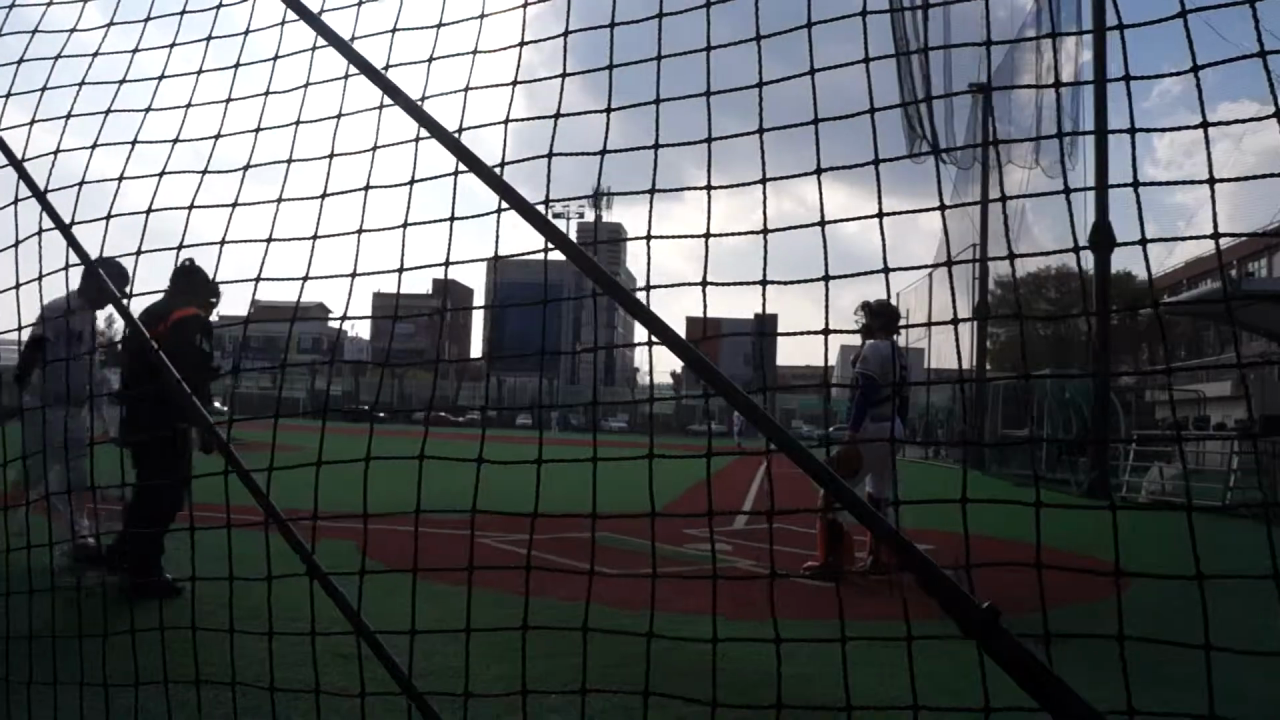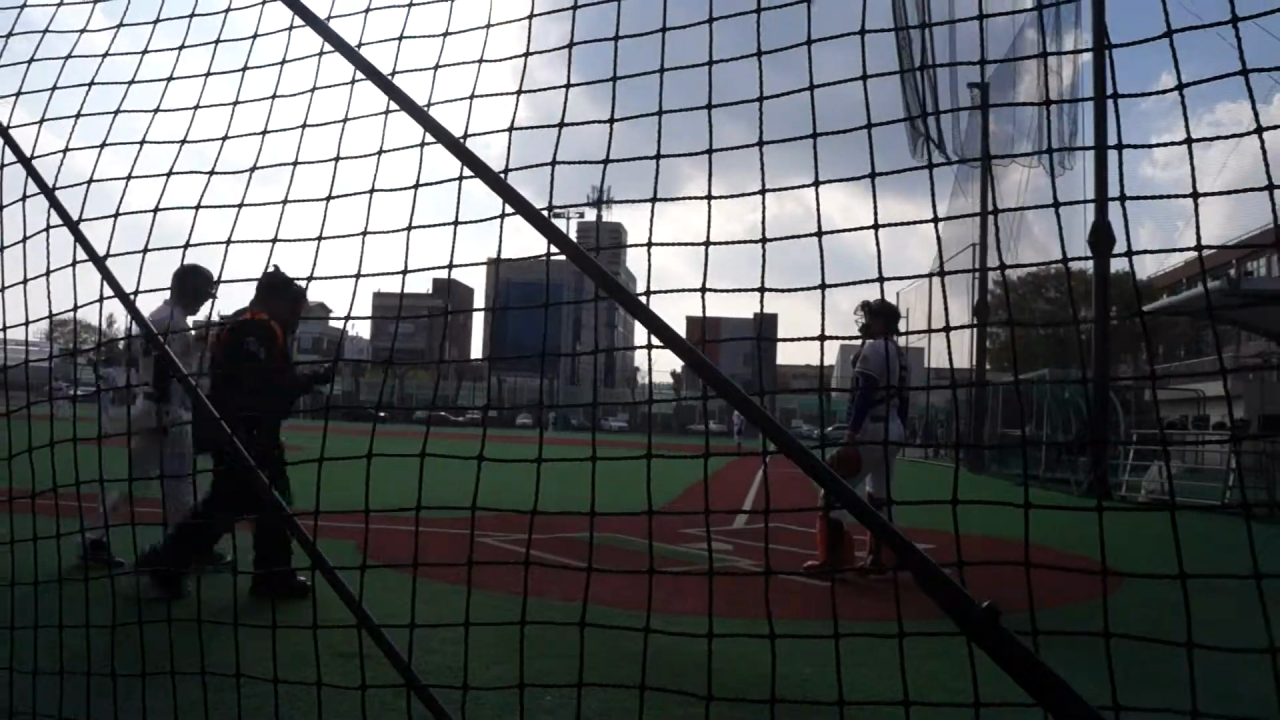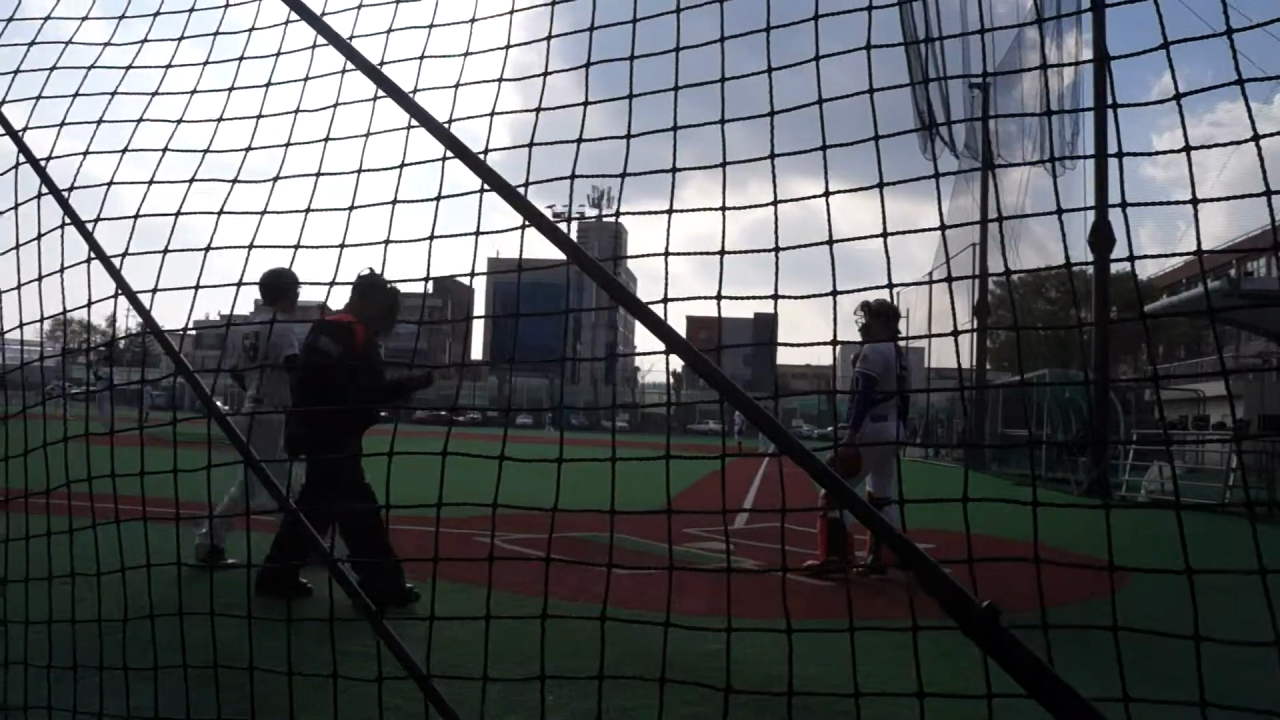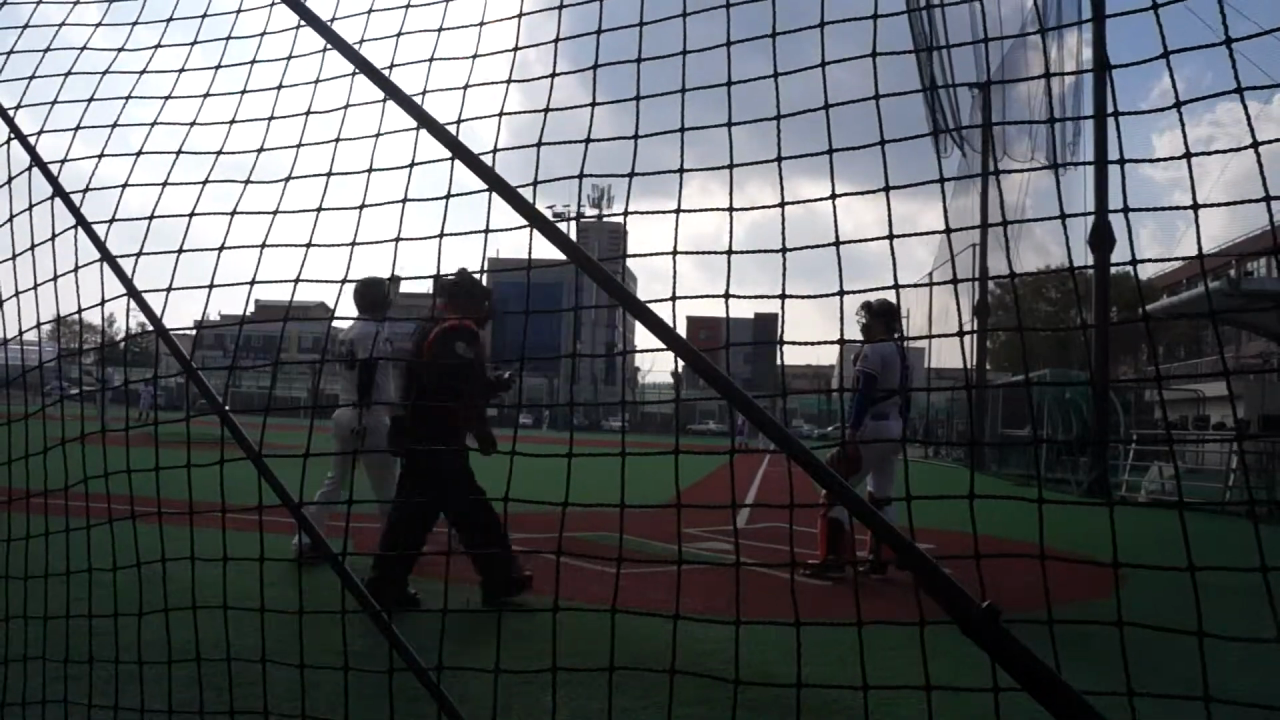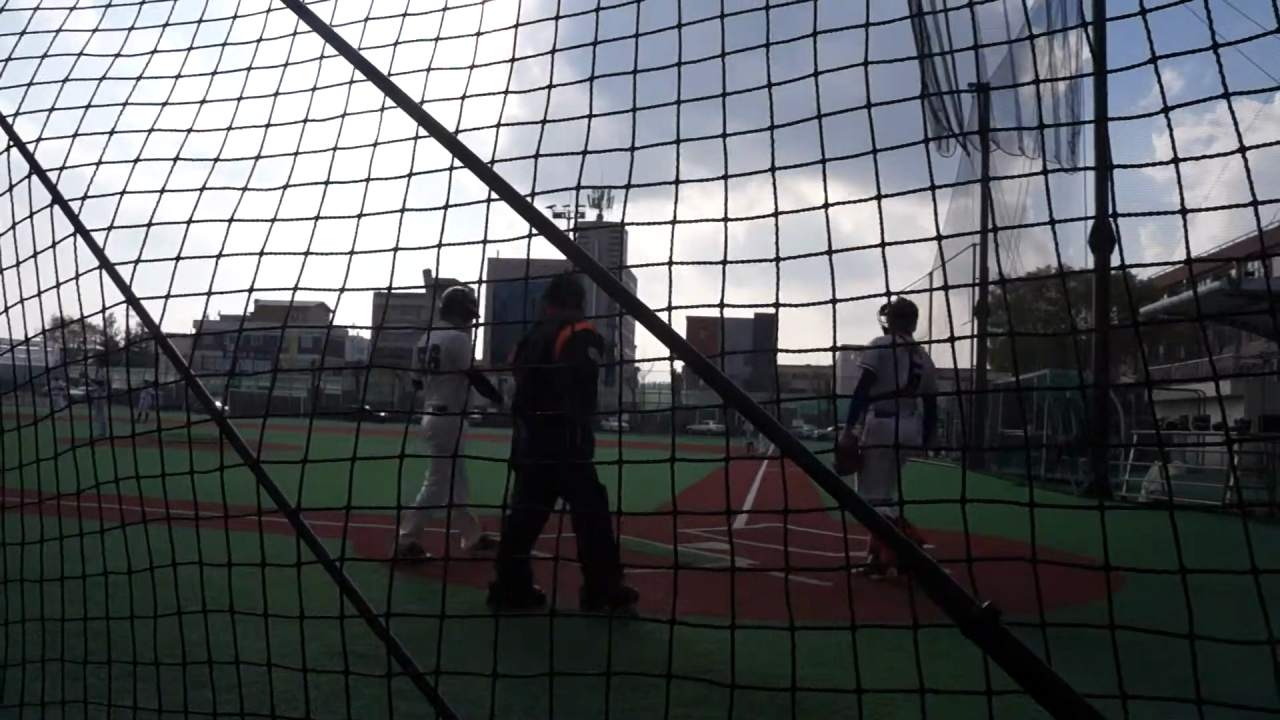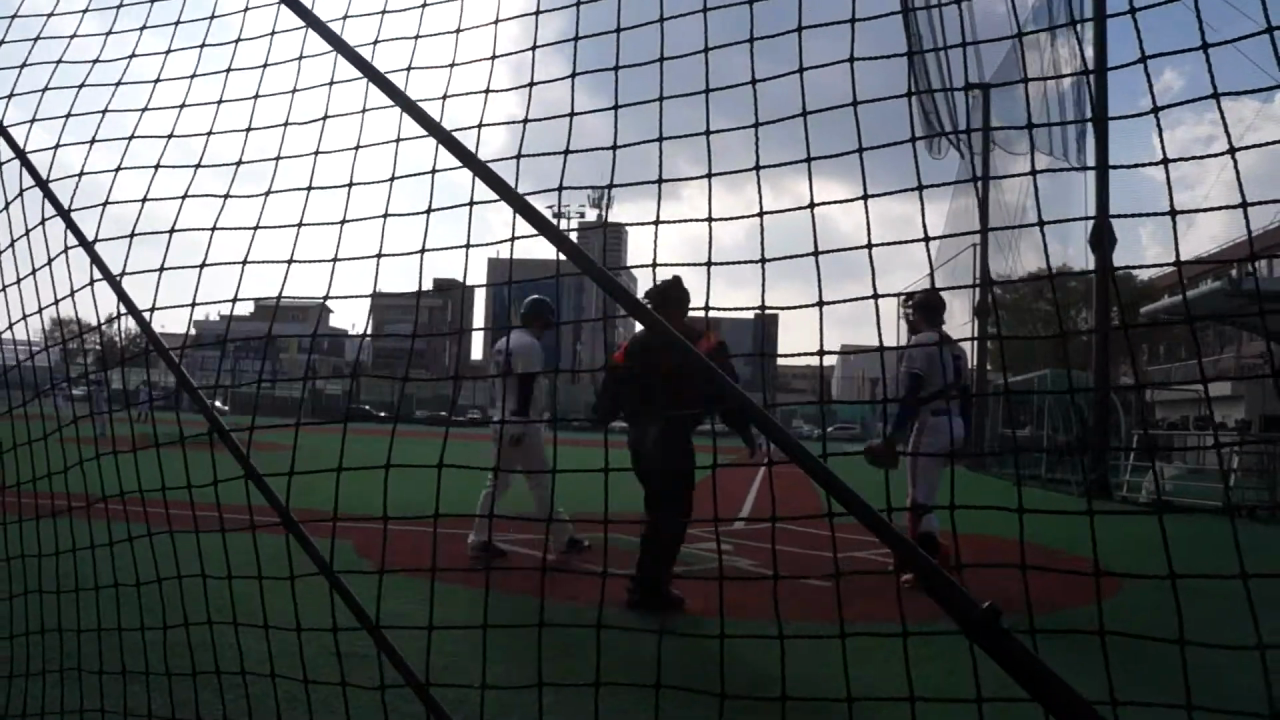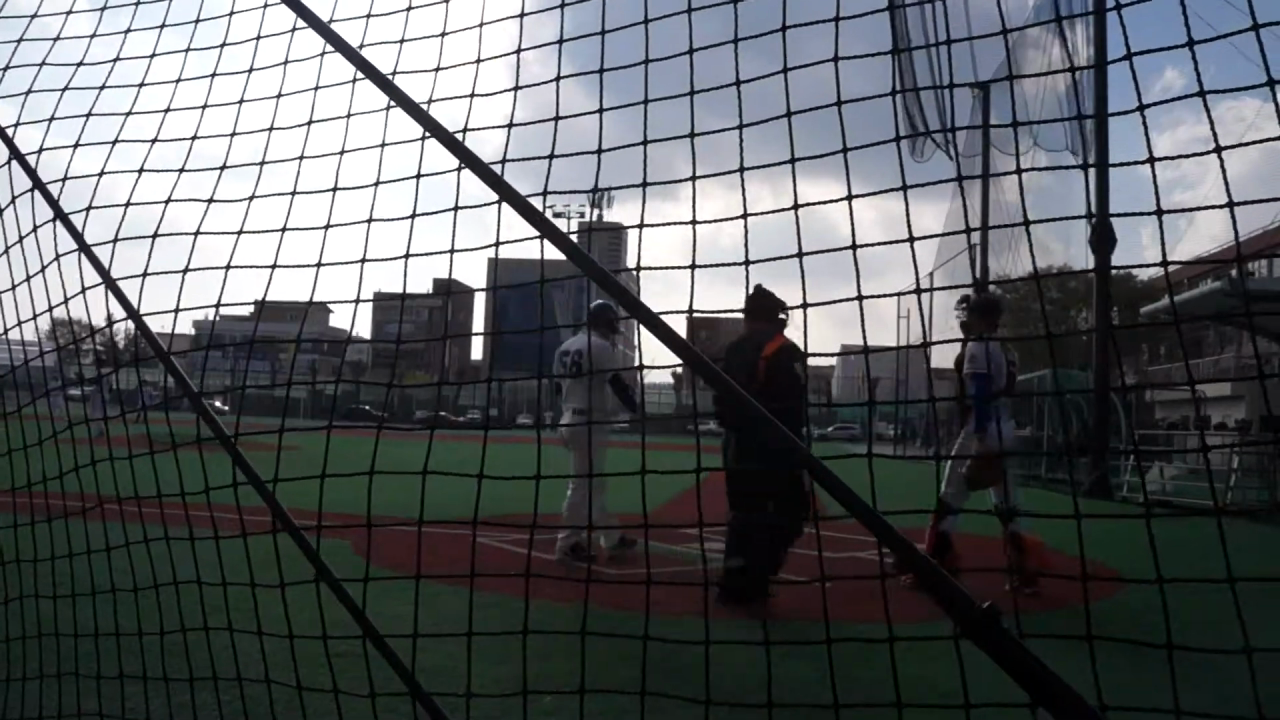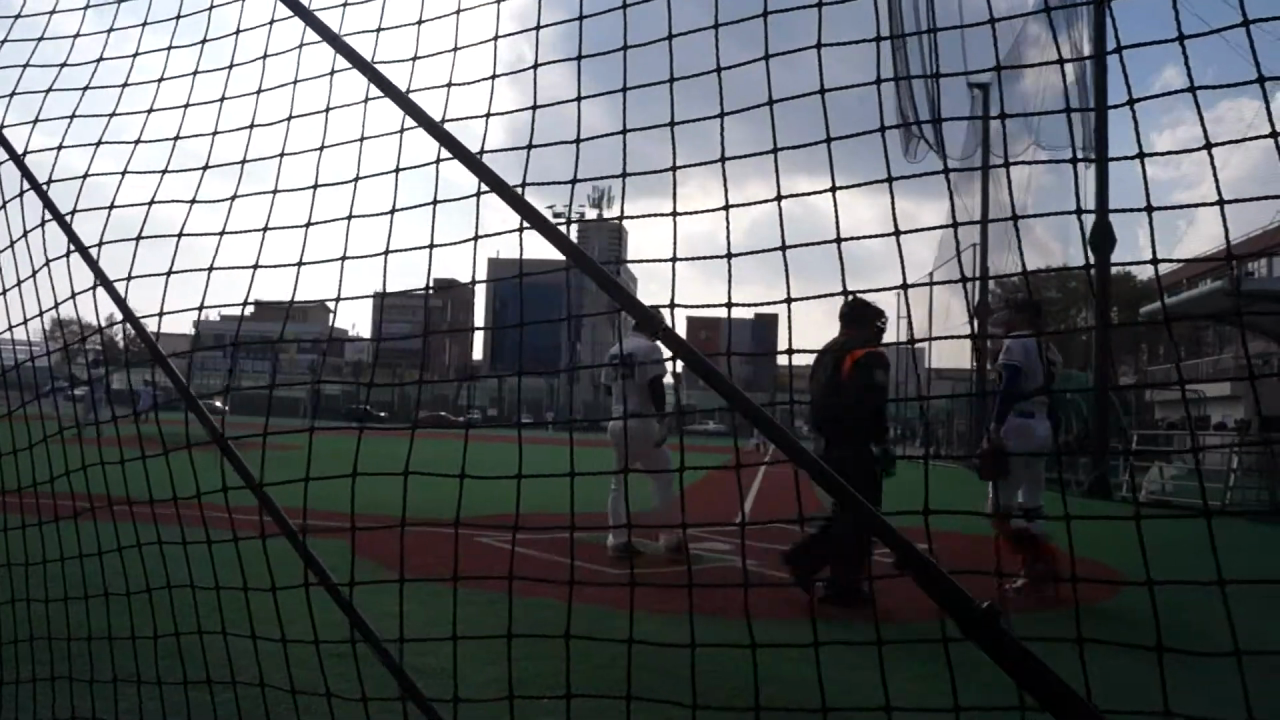
dt=0.5s
person 1, frame 1
left shoulder: (148, 315)
right shoulder: (192, 321)
right elbow: (194, 380)
right wrist: (205, 427)
left hip: (139, 418)
right hip: (167, 422)
left knee: (151, 493)
right knee: (161, 497)
left ankle: (128, 554)
right ankle: (143, 573)
person 1, frame 2
left shoulder: (262, 330)
right shoulder: (257, 329)
left elbow: (276, 384)
right elbow: (247, 386)
left wrist: (313, 380)
right wrist: (242, 435)
left hip: (255, 433)
right hip: (243, 433)
right knee: (226, 504)
left ankle: (274, 577)
right ankle: (167, 561)
person 1, frame 3
left shoulder: (361, 337)
right shoulder: (337, 330)
left elbow: (372, 391)
right elbow: (311, 381)
left wrist: (410, 384)
right wrist: (304, 427)
left hip: (339, 437)
right hip: (328, 437)
left knee: (316, 507)
right knee: (357, 508)
left ankle: (278, 575)
right ankle: (381, 585)
person 1, frame 4
left shoulder: (435, 331)
right shoulder: (459, 334)
right elbow: (456, 388)
left wrist: (496, 385)
right wrist: (479, 428)
left hip: (425, 435)
right hip: (438, 438)
left knee: (472, 507)
right knee: (417, 512)
left ankle: (501, 579)
right ankle: (387, 583)
person 1, frame 5
left shoulder: (531, 336)
right shoulder: (581, 335)
right elbow: (580, 387)
right wrist: (584, 431)
left hip: (526, 437)
right hip: (561, 438)
left knee: (527, 512)
right knee: (591, 509)
left ankle: (510, 585)
right ankle: (603, 588)
person 1, frame 6
left shoulder: (633, 347)
right shoulder: (705, 346)
left elbow: (609, 396)
right elbow: (726, 395)
left wrist: (604, 417)
right wrist: (746, 431)
left hip: (641, 438)
right hip: (674, 439)
left knee: (667, 510)
right knee: (669, 514)
left ankle: (650, 580)
right ankle: (647, 588)
person 1, frame 7
left shoulder: (729, 354)
right shoulder: (783, 351)
left elbow: (721, 406)
right elbow: (793, 403)
right wrist: (795, 439)
left hip: (735, 447)
right hip: (769, 446)
left knee: (745, 516)
right knee: (794, 508)
left ankle: (739, 582)
right ankle: (750, 572)
person 1, frame 8
left shoulder: (827, 355)
right shoulder: (868, 357)
right elbow: (871, 410)
right wrist: (882, 445)
left hip: (827, 447)
right hip: (854, 451)
left knee: (845, 516)
right knee: (857, 520)
left ankle: (804, 558)
right ankle: (843, 587)
person 2, frame 1
left shoulder: (873, 348)
right shoulder: (899, 353)
left elbow: (864, 395)
right elbow: (903, 399)
left wrist: (851, 436)
left hip: (873, 430)
right hip: (893, 430)
right knee: (881, 497)
left ankle: (833, 560)
right ankle: (879, 559)
person 2, frame 2
left shoulder: (873, 348)
right shoulder: (899, 354)
left elbow: (864, 396)
right elbow: (903, 400)
left wrist: (851, 435)
left hip: (872, 429)
right hip: (893, 430)
right knee: (880, 497)
left ankle: (833, 558)
right ankle: (878, 558)
person 2, frame 3
left shoulder: (873, 349)
right shoulder: (900, 354)
left elbow: (863, 396)
right elbow: (904, 400)
left wrist: (850, 434)
left hip: (872, 429)
right hip: (894, 430)
right knee: (883, 497)
left ankle: (834, 558)
right ankle: (878, 559)
person 2, frame 4
left shoulder: (873, 348)
right shoulder: (901, 353)
left elbow: (864, 394)
left wrist: (851, 432)
left hip: (873, 428)
right hip: (894, 429)
right knee: (882, 497)
left ankle: (834, 558)
right ankle: (878, 558)
person 2, frame 5
left shoulder: (880, 346)
right shoulder: (924, 358)
left elbow: (863, 389)
right elbow: (931, 405)
left wrist: (848, 428)
right wrist: (923, 440)
left hip: (881, 425)
right hip: (909, 430)
left knee: (870, 497)
right knee: (885, 496)
right ankle: (878, 559)
person 2, frame 6
left shoulder: (919, 345)
right shoulder: (955, 348)
left elbow: (910, 395)
right elbow: (965, 395)
left wrist: (892, 433)
right wrist: (960, 437)
left hip: (930, 425)
right hip: (954, 426)
left knee: (921, 500)
right knee: (923, 497)
person 2, frame 7
left shoulder: (977, 347)
right shoulder: (1004, 350)
left elbow: (980, 396)
left wrist: (980, 439)
left hip: (983, 431)
right hip: (1004, 429)
left knee: (949, 502)
right knee: (1007, 506)
right ankle: (1025, 573)
person 2, frame 8
left shoulder: (1017, 343)
right shoulder: (1049, 350)
left elbow: (1007, 388)
right elbow: (1049, 393)
left wrist: (993, 429)
right wrist: (1048, 437)
left hip: (1018, 425)
right hip: (1043, 427)
left knee: (1001, 507)
right knee: (1031, 505)
left ankle: (1038, 567)
right ankle: (1031, 572)
person 3, frame 1
left shoulder: (88, 316)
right shoulder: (58, 310)
right elbow: (33, 352)
left wrist: (87, 403)
right wrist: (20, 393)
left hip: (77, 409)
right hip: (49, 406)
left knee: (77, 477)
right knee: (35, 477)
left ankle: (79, 540)
person 3, frame 2
left shoulder: (156, 318)
right shoulder: (174, 321)
right elbow: (164, 369)
right wrist: (165, 411)
left hip: (144, 408)
right hip: (165, 411)
left knee: (138, 479)
right knee: (181, 480)
left ankle: (95, 537)
person 3, frame 3
left shoulder: (244, 328)
right shoulder: (281, 326)
left elbow: (236, 372)
right elbow: (293, 369)
left hip: (254, 411)
right hip: (269, 414)
left knee: (281, 481)
right knee: (251, 483)
right ankle: (208, 542)
person 3, frame 4
left shoulder: (347, 334)
right shoulder: (374, 332)
right elbow: (367, 375)
right wrist: (362, 416)
left hip: (343, 415)
right hip: (370, 416)
left knee: (335, 483)
right knee: (387, 483)
left ankle: (307, 539)
person 3, frame 5
left shoulder: (423, 340)
right shoulder: (457, 338)
left elbow: (419, 381)
right elbow: (475, 377)
right wrist: (501, 401)
left hip: (431, 417)
right hip: (449, 420)
left knee: (458, 482)
right knee: (436, 485)
left ankle: (473, 537)
right ankle: (406, 541)
person 3, frame 6
left shoulder: (501, 344)
right shoulder: (530, 345)
right elbow: (525, 386)
right wrist: (521, 424)
left hip: (500, 422)
right hip: (521, 422)
left knee: (497, 482)
right knee: (542, 483)
left ankle: (480, 540)
right ankle: (562, 539)
person 3, frame 7
left shoulder: (564, 347)
right shoulder: (601, 347)
left elbow: (559, 386)
right elbow: (617, 385)
right wrist: (637, 414)
left hip: (569, 421)
right hip: (588, 422)
left knee: (593, 483)
right knee: (581, 485)
left ankle: (611, 538)
right ankle: (567, 543)
person 3, frame 8
left shoulder: (614, 351)
right shoulder: (649, 348)
right elbow: (655, 387)
right wrist: (662, 422)
left hip: (616, 424)
right hip: (642, 423)
left knee: (619, 484)
right knee: (664, 482)
left ankle: (618, 541)
right ankle: (671, 540)
